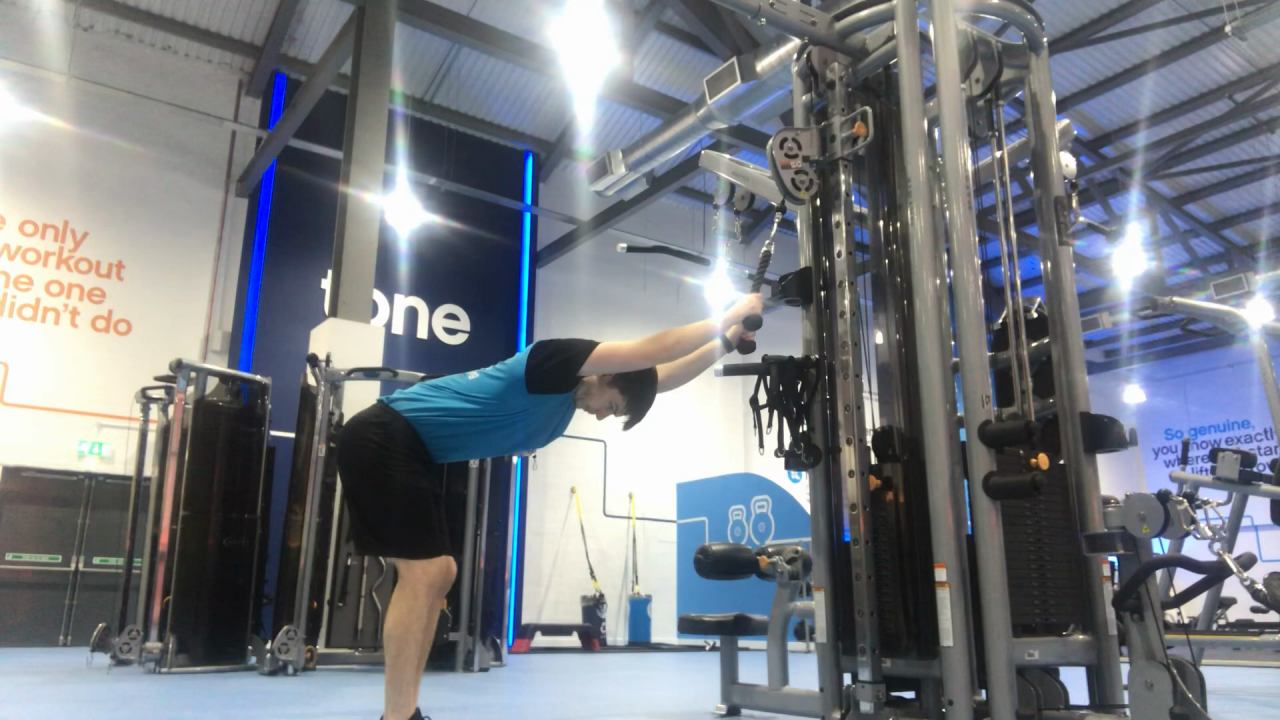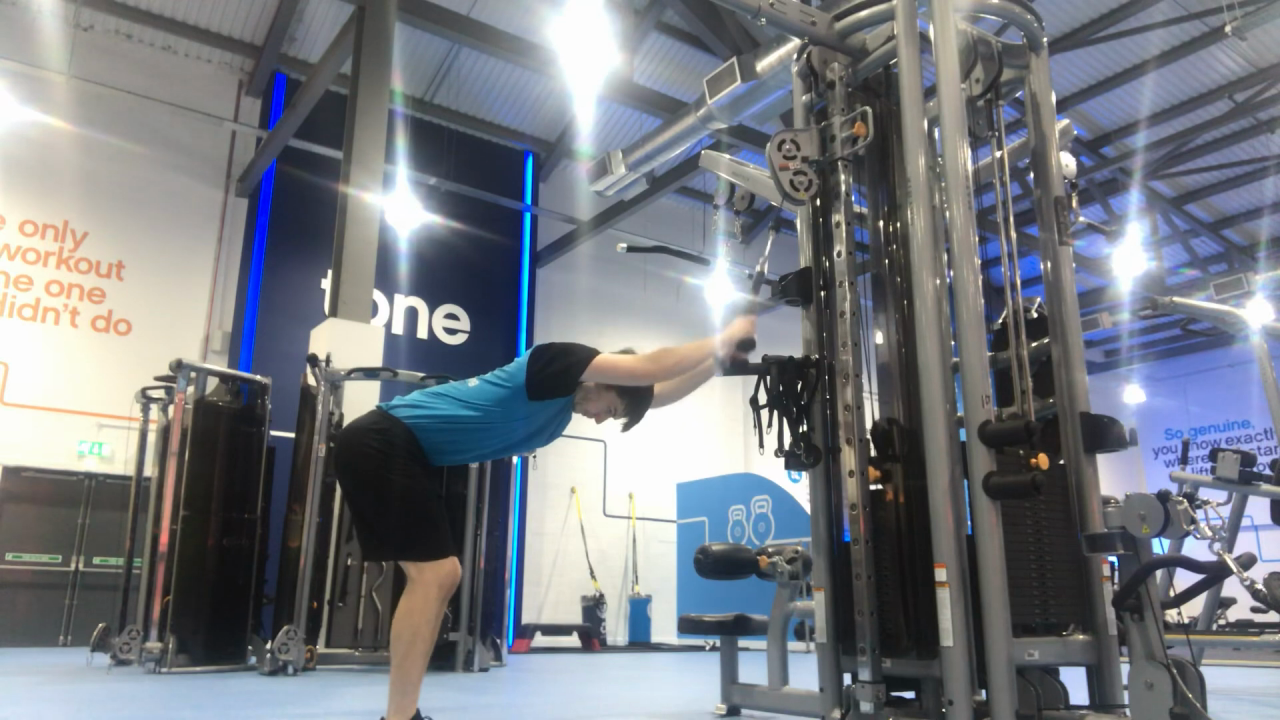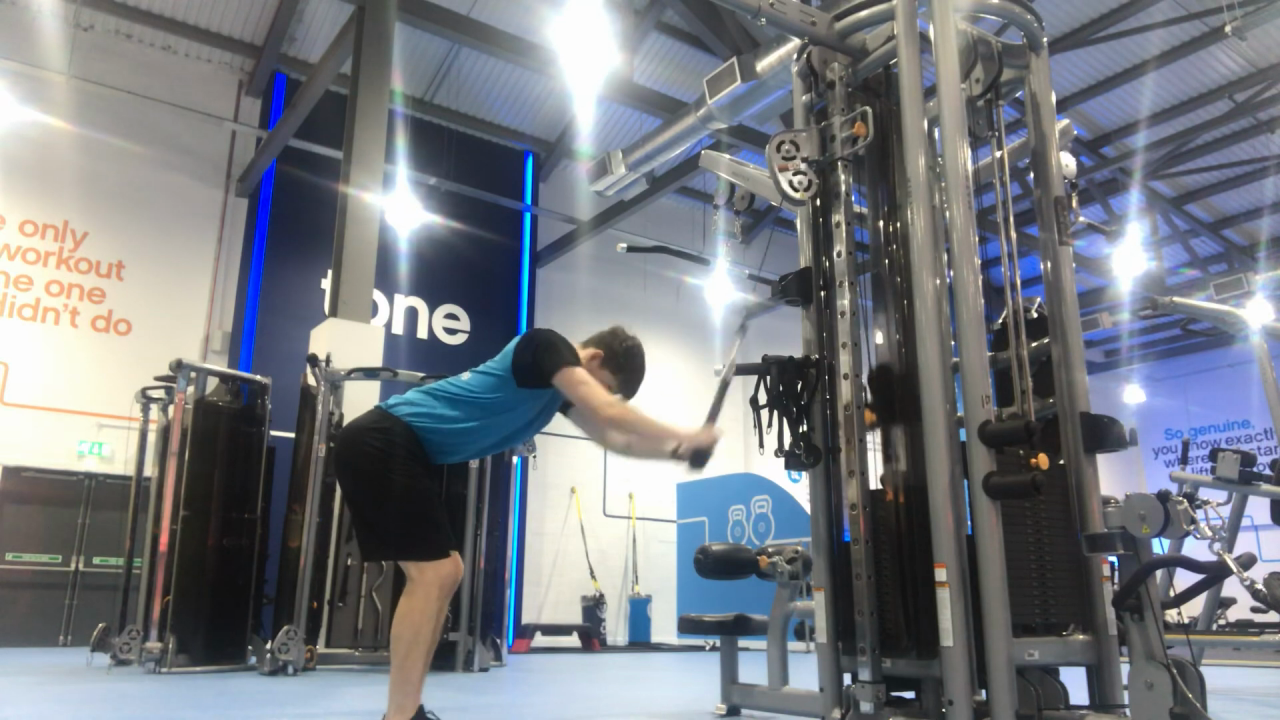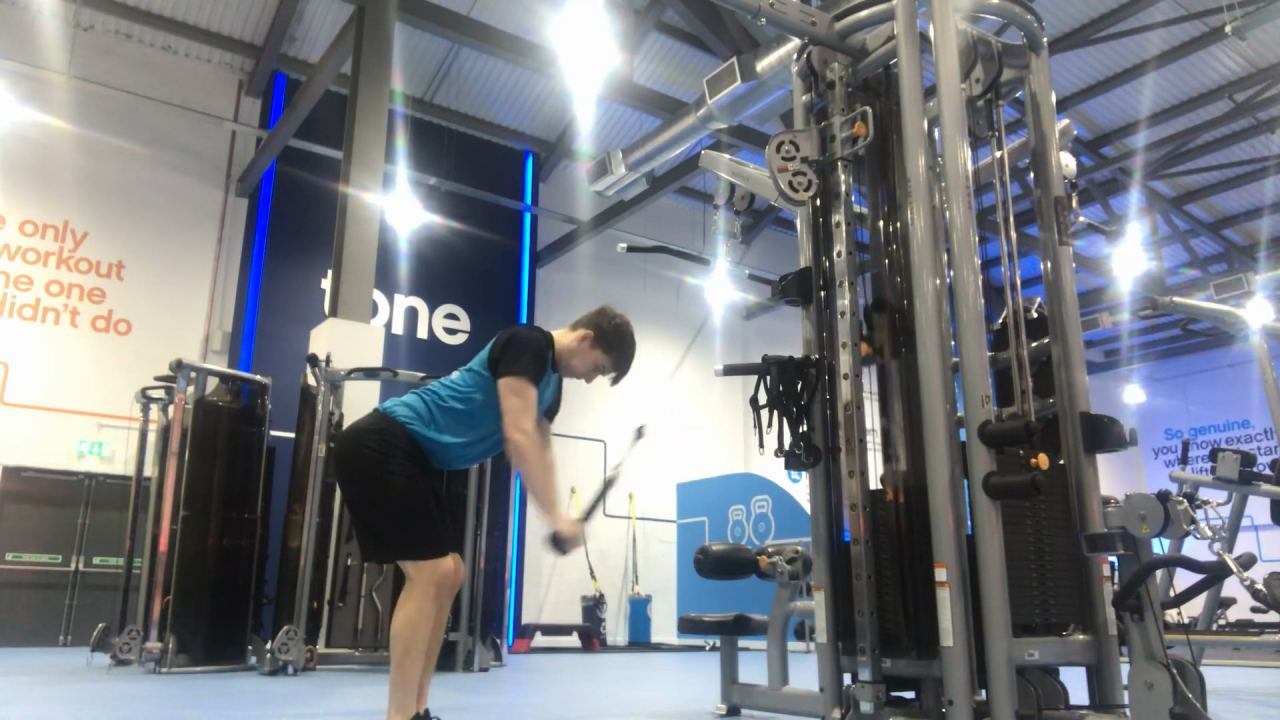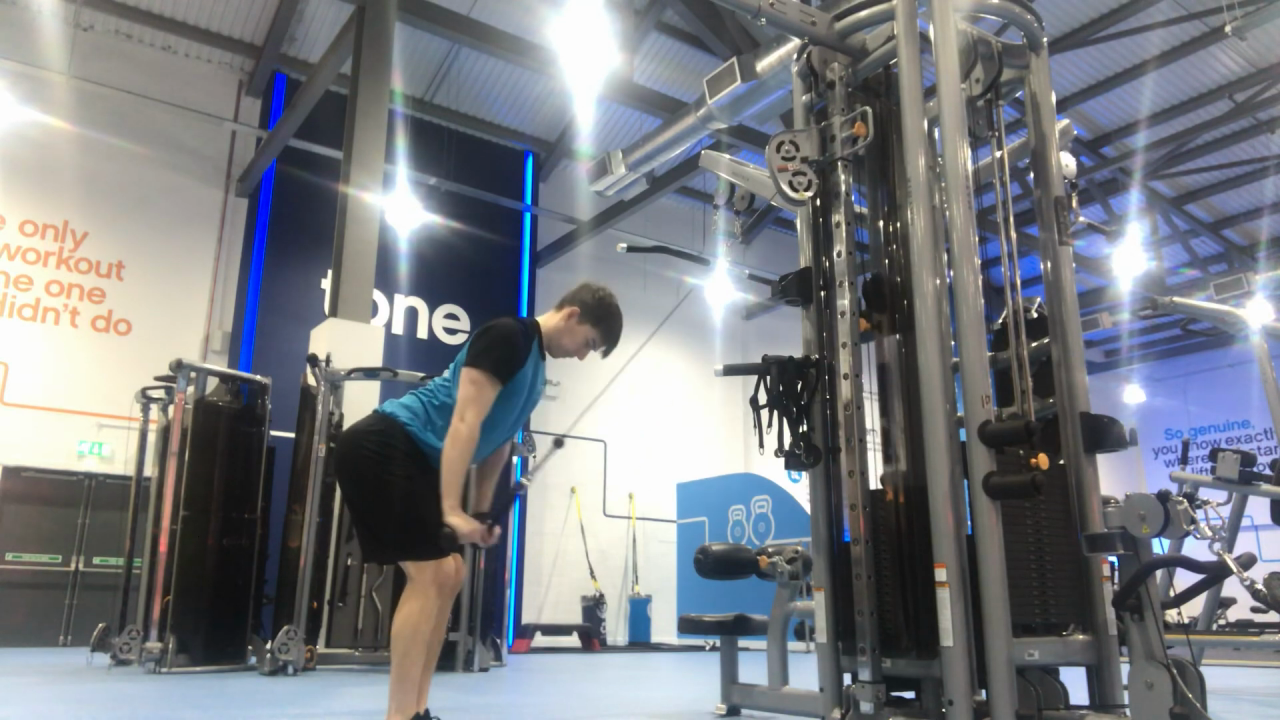
dt=0.3s
person 1, frame 1
left shoulder: (568, 391)
right shoulder: (559, 359)
left elbow: (660, 378)
right elbow: (653, 351)
left wrist: (726, 340)
right wrist: (727, 317)
left hip: (410, 448)
right hip: (383, 438)
left knee: (437, 572)
right knee: (422, 573)
person 1, frame 2
left shoulder: (566, 391)
right shoulder: (557, 363)
left elbow: (657, 392)
right elbow: (651, 368)
left wrist: (720, 357)
right wrist: (722, 339)
left hip: (407, 453)
right hip: (381, 445)
left knee: (443, 575)
right knee: (431, 574)
person 1, frame 3
left shoulder: (563, 381)
right shoulder: (547, 348)
left elbow: (610, 437)
right elbow: (608, 413)
left wrist: (674, 448)
right wrist: (682, 436)
left hip: (410, 452)
right hip: (382, 444)
left knee: (443, 573)
right knee: (432, 573)
person 1, frame 4
left shoulder: (549, 382)
right shoulder: (525, 344)
left elbow: (540, 452)
right elbow: (518, 436)
left wrist: (557, 518)
right wrist: (555, 516)
left hip: (414, 457)
right hip: (380, 447)
left knee: (447, 574)
right knee: (432, 573)
person 1, frame 5
left shoulder: (536, 368)
right shoulder: (508, 336)
left elbow: (495, 441)
right elbow: (466, 421)
left wrist: (483, 512)
right wrist: (451, 510)
left hip: (413, 458)
right hip: (382, 448)
left knee: (448, 574)
right knee: (430, 574)
